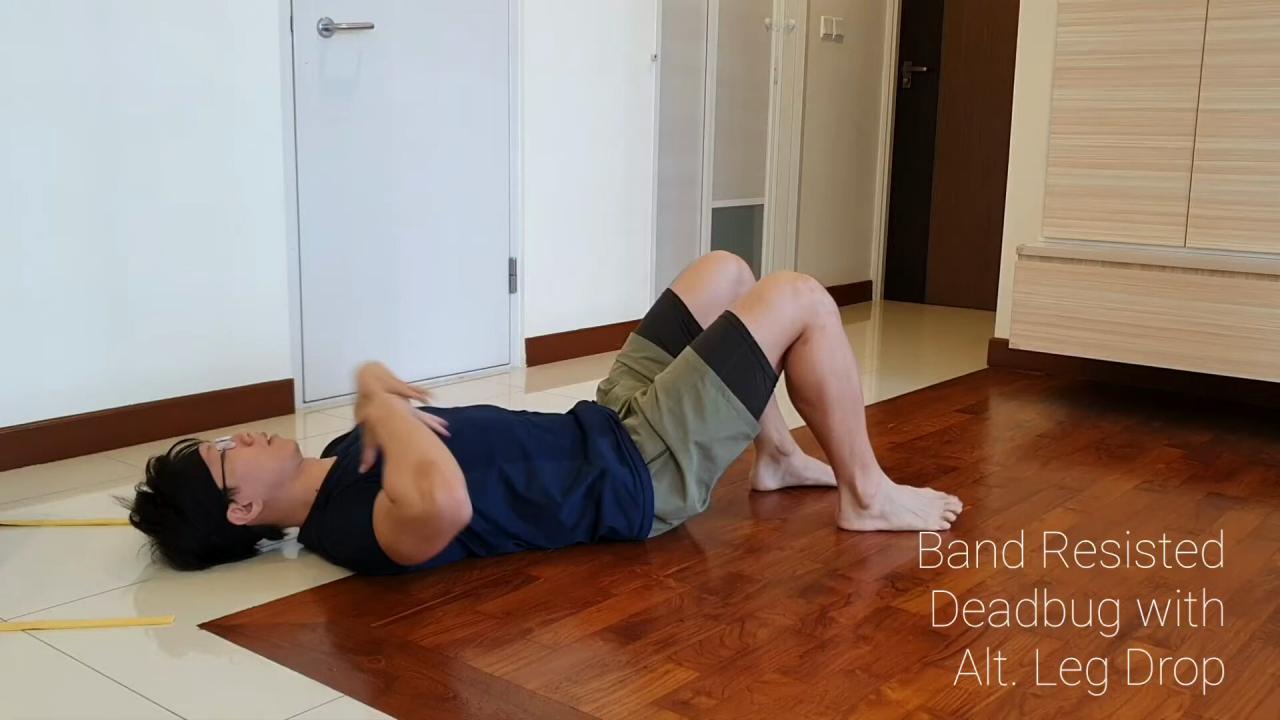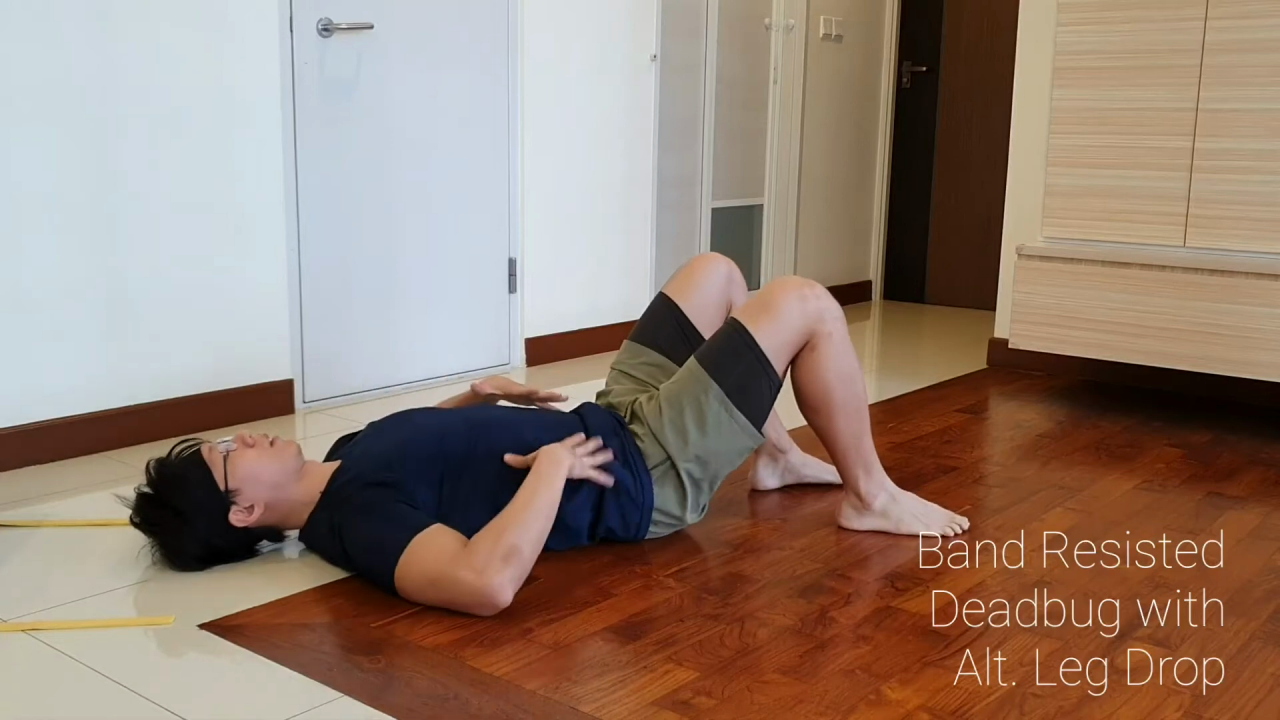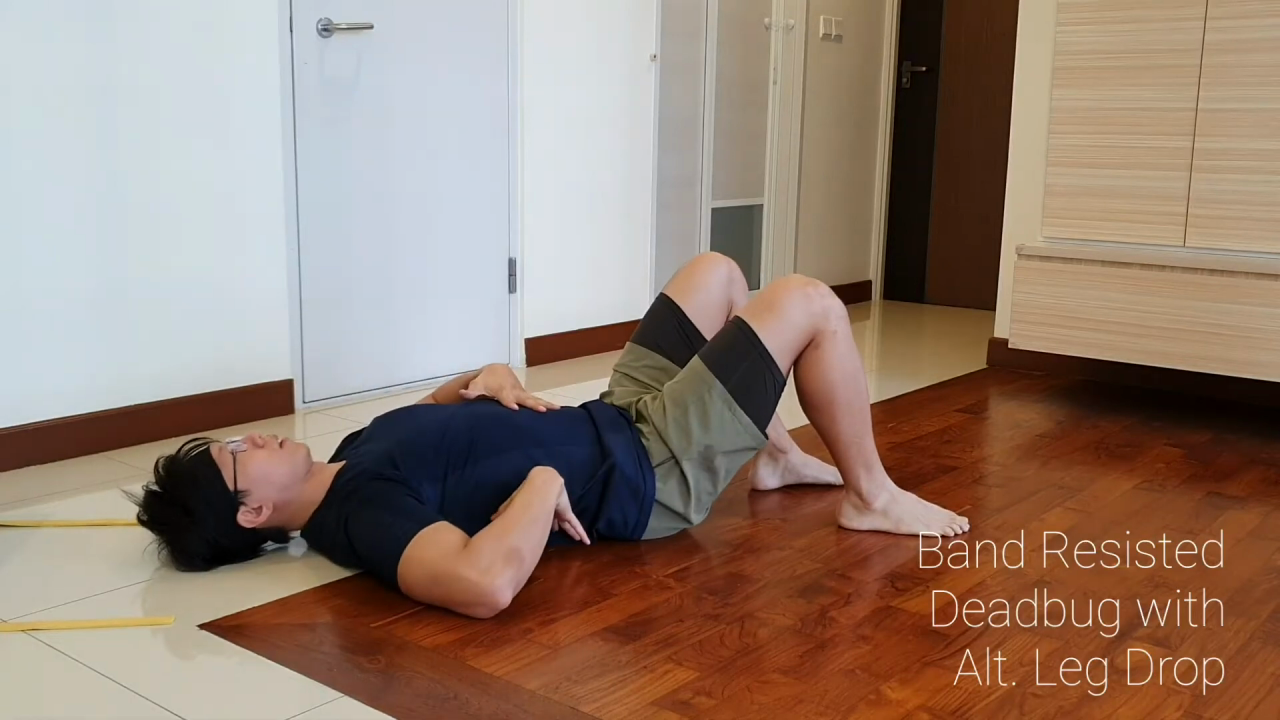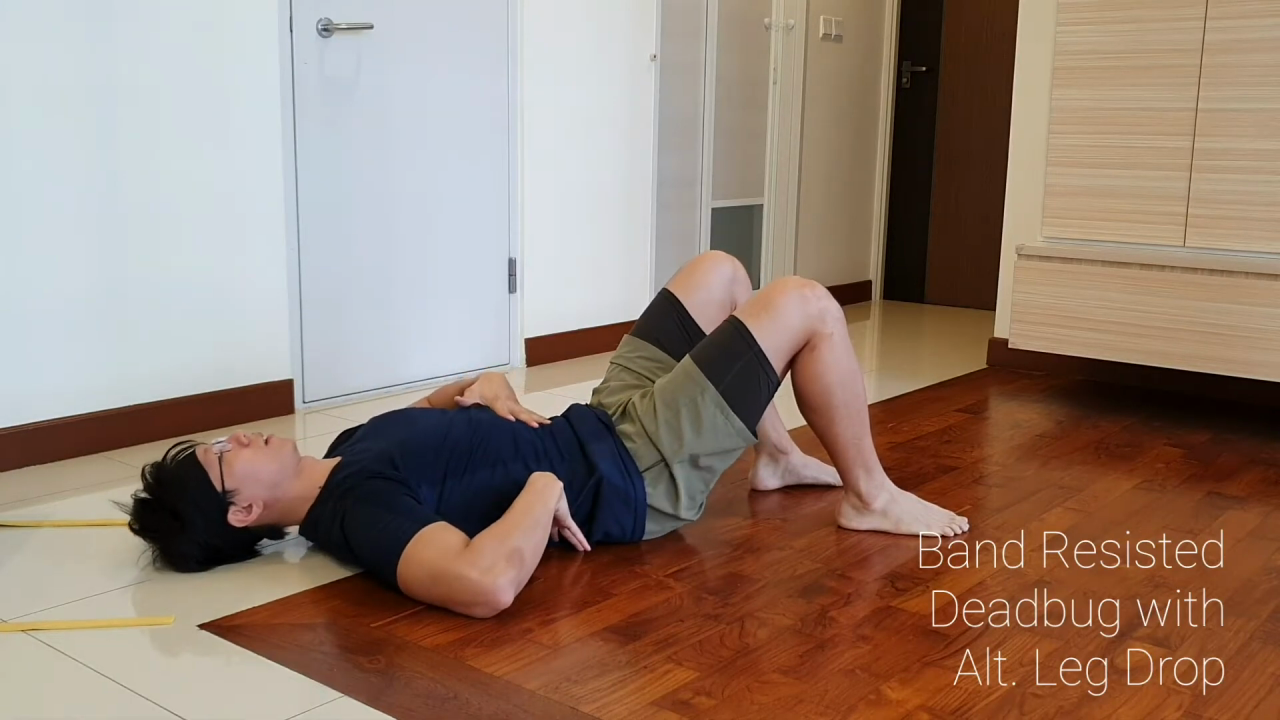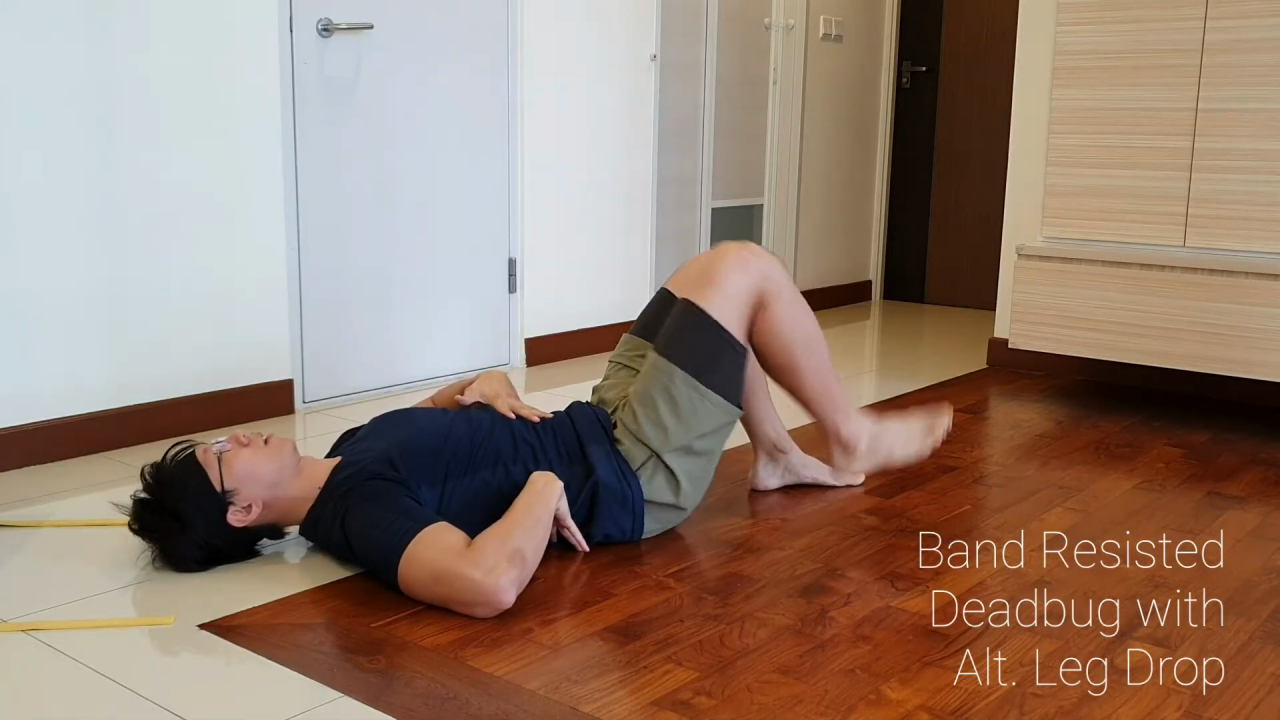
dt=0.7s
person 1, frame 1
left shoulder: (341, 463)
right shoulder: (355, 522)
left elbow: (404, 420)
right elbow: (445, 502)
left wrist: (382, 401)
right wrist: (381, 398)
left hip: (604, 425)
right hip: (643, 472)
left knee: (728, 271)
right knee: (799, 298)
left ankle: (779, 457)
right ankle: (869, 496)
person 1, frame 2
left shoulder: (345, 461)
right shoulder: (356, 522)
right elbow: (489, 581)
left wrist: (481, 394)
right wrist: (551, 467)
left hip: (610, 421)
right hip: (644, 471)
left knee: (716, 272)
right knee: (806, 304)
left ankle: (776, 455)
right ankle: (872, 497)
person 1, frame 3
left shoulder: (354, 454)
right shoulder: (361, 511)
right elbow: (485, 585)
left wrist: (484, 378)
right wrist: (544, 478)
left hip: (613, 421)
right hip: (652, 469)
left knee: (716, 271)
right knee: (811, 301)
left ankle: (777, 456)
right ankle: (872, 496)
person 1, frame 4
left shoulder: (349, 453)
right shoulder: (357, 510)
right elbow: (486, 584)
left wrist: (478, 387)
right wrist: (544, 485)
left hip: (604, 422)
right hip: (640, 474)
left knee: (720, 271)
right knee: (807, 305)
left ankle: (778, 457)
right ankle: (872, 497)
person 1, frame 5
left shoulder: (348, 453)
right shoulder: (356, 509)
right elbow: (487, 583)
left wrist: (477, 388)
right wrist: (546, 484)
left hip: (595, 424)
right hip: (638, 476)
left knee: (726, 287)
right knee: (743, 266)
left ankle: (777, 455)
right ankle: (853, 439)
